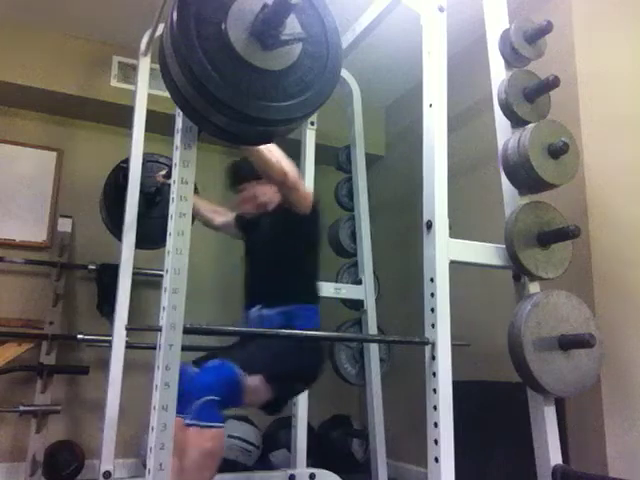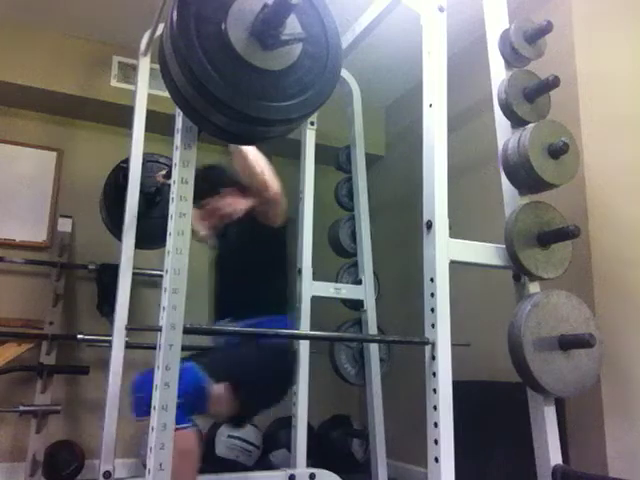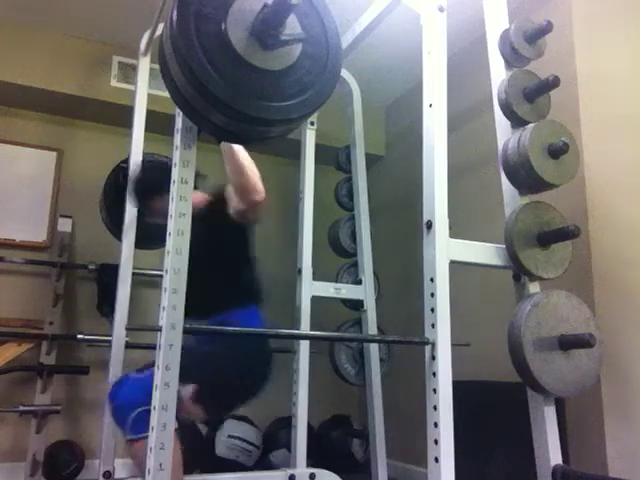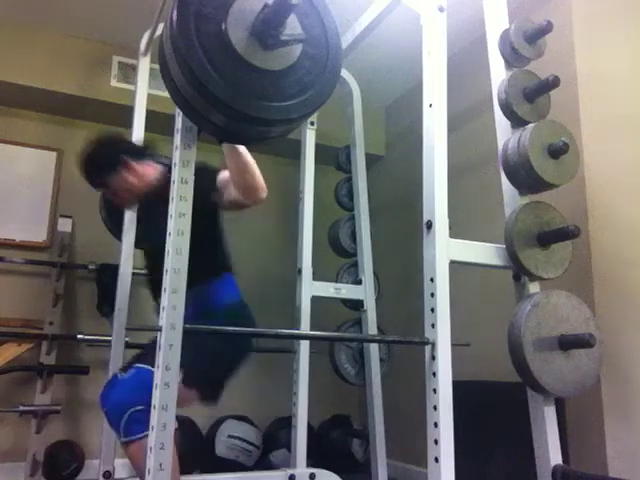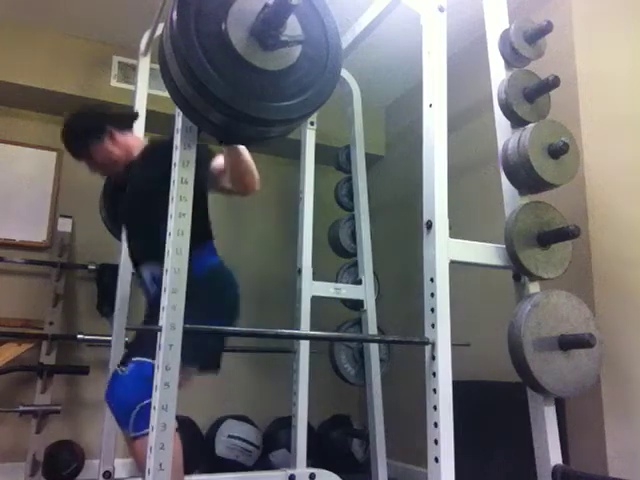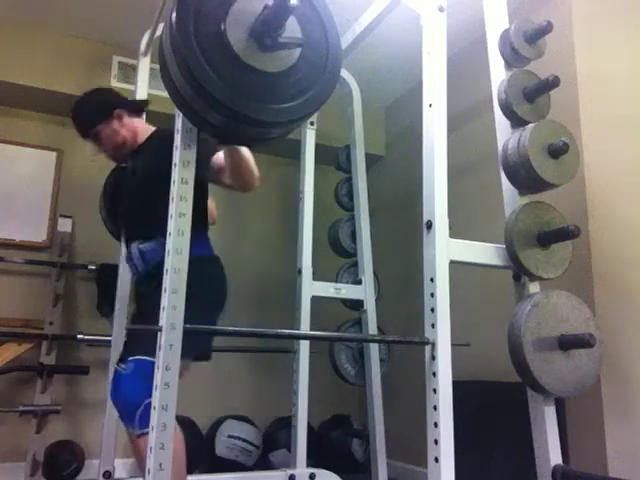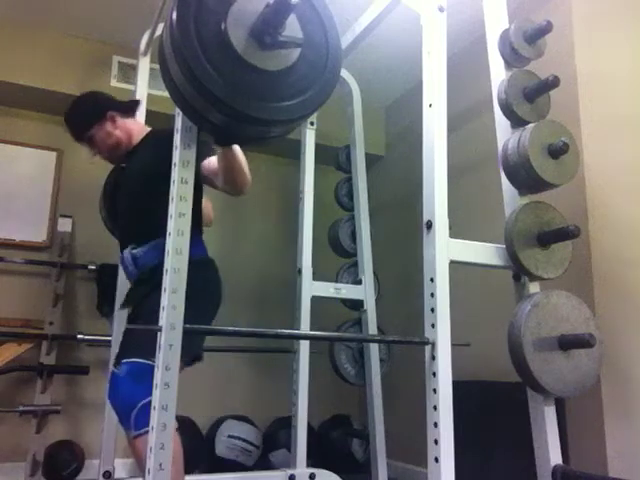
dt=0.1s
person 1, frame 1
left shoulder: (297, 215)
right shoulder: (258, 224)
left elbow: (285, 177)
right elbow: (217, 217)
left hip: (294, 339)
right hip: (261, 336)
left knee: (207, 387)
right knee: (181, 387)
person 1, frame 2
left shoulder: (260, 223)
right shoulder: (229, 231)
left elbow: (268, 190)
right elbow: (203, 229)
left hip: (266, 353)
right hip: (236, 348)
right knee: (148, 388)
person 1, frame 3
left shoulder: (222, 214)
right shoulder: (194, 222)
left elbow: (253, 196)
left wrist: (228, 138)
left hip: (240, 346)
right hip: (209, 344)
left knee: (137, 397)
right knee: (127, 393)
person 1, frame 4
left shoulder: (188, 182)
right shoulder: (149, 205)
left elbow: (253, 193)
left wrist: (227, 137)
left hip: (219, 322)
right hip: (188, 323)
left knee: (127, 398)
right knee: (117, 397)
person 1, frame 5
left shoulder: (170, 155)
right shoulder: (131, 177)
left elbow: (245, 182)
left hip: (203, 295)
left knee: (136, 395)
right knee: (125, 393)
person 1, frame 6
left shoulder: (175, 144)
right shoulder: (137, 163)
left elbow: (245, 180)
left hip: (190, 281)
right hip: (157, 285)
left knee: (139, 391)
right knee: (129, 389)
person 1, frame 7
left shoulder: (171, 144)
right shoulder: (133, 164)
left elbow: (236, 184)
left hip: (184, 283)
right hip: (152, 287)
left knee: (135, 393)
right knee: (127, 392)
